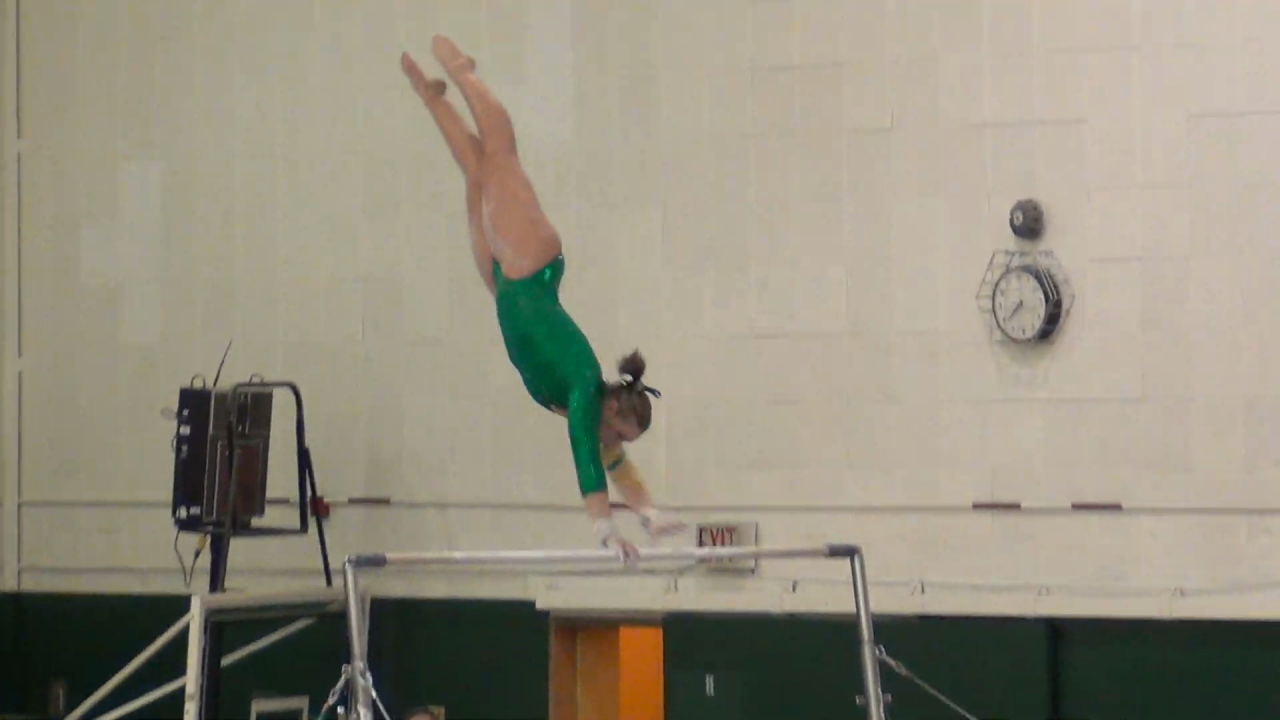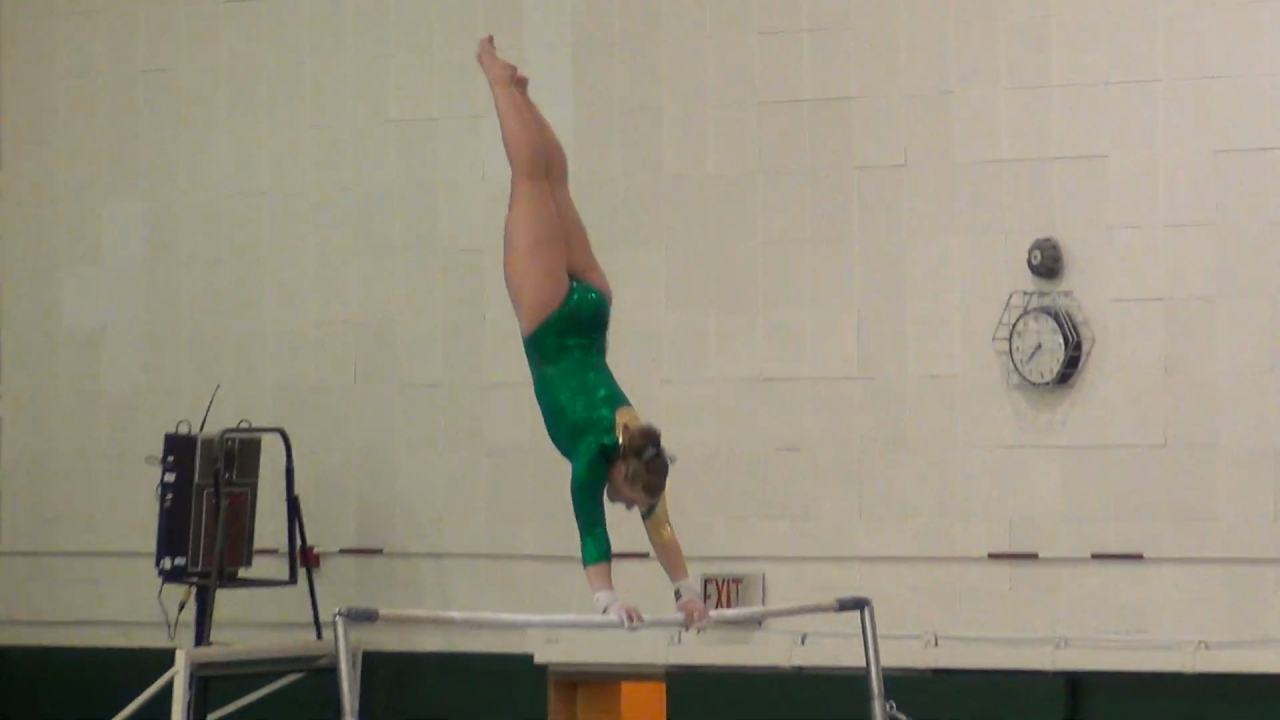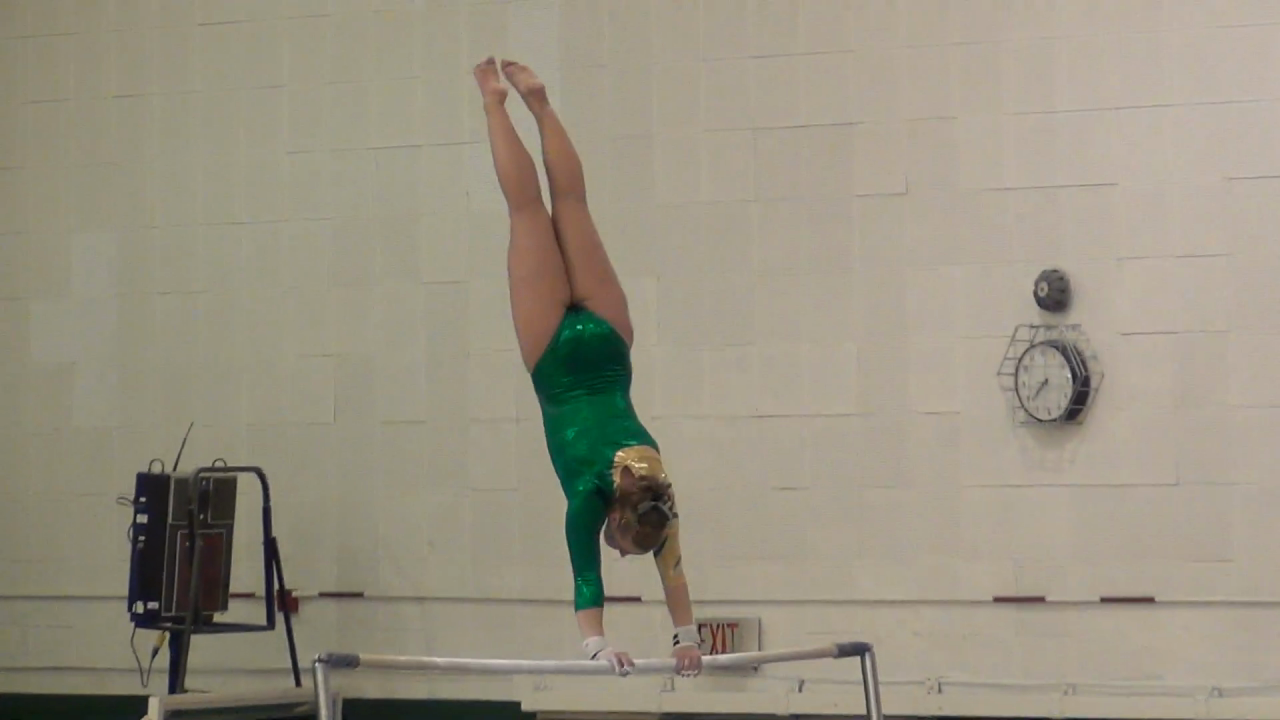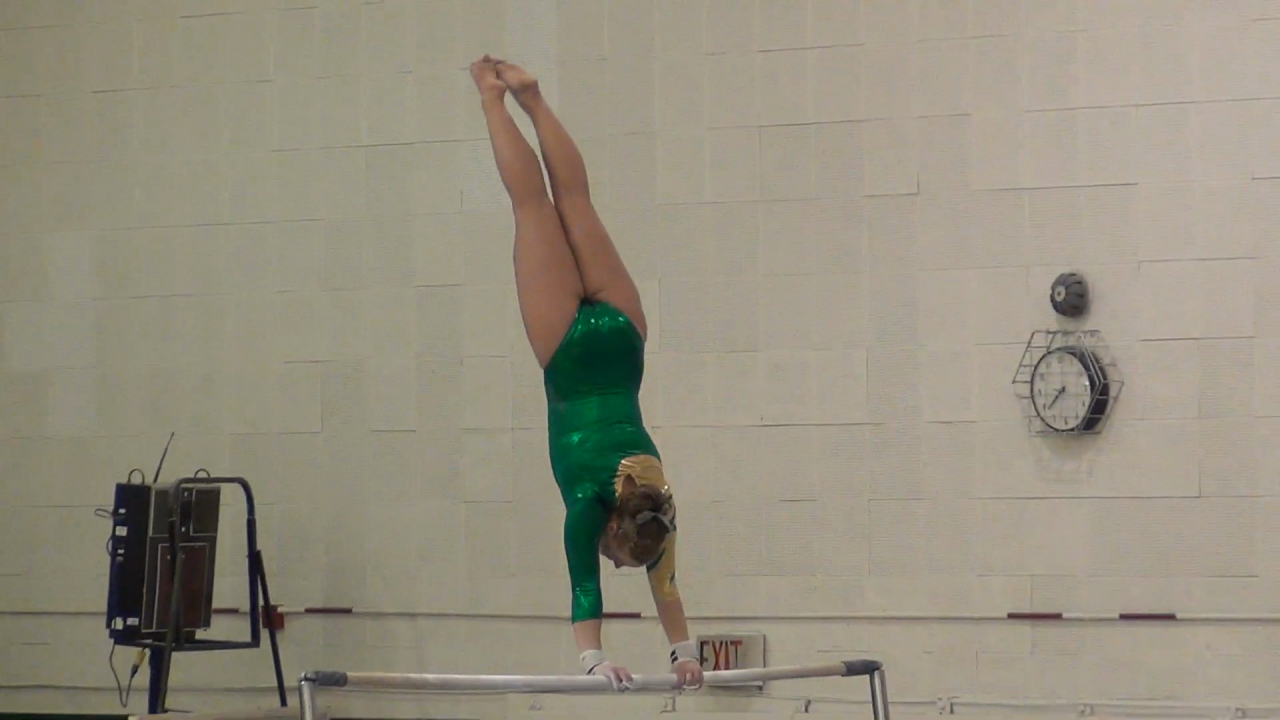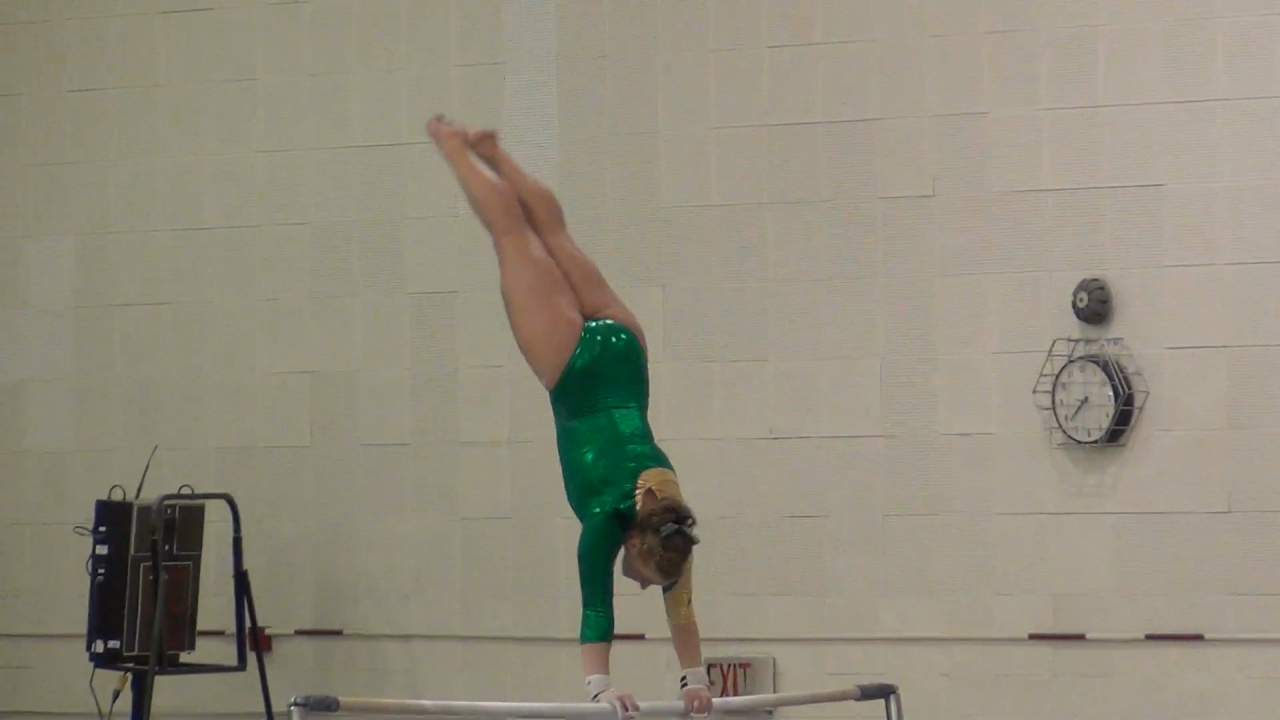
dt=0.2s
person 1, frame 1
right shoulder: (585, 391)
left elbow: (616, 465)
right elbow: (590, 469)
left wrist: (650, 514)
right wrist: (608, 530)
left hip: (525, 278)
right hip: (525, 274)
right ankle: (457, 69)
person 1, frame 2
left shoulder: (638, 457)
right shoulder: (596, 452)
left elbow: (661, 527)
right elbow: (591, 534)
left wrist: (688, 592)
right wrist: (609, 601)
left hip: (580, 313)
right hip: (555, 328)
left knee: (549, 180)
right knee: (534, 179)
right ankle: (501, 80)
person 1, frame 3
left shoulder: (650, 495)
right shoulder: (590, 491)
left elbow: (672, 568)
right elbow: (585, 575)
left wrist: (686, 638)
right wrist: (598, 645)
left hip: (603, 343)
right hip: (562, 355)
left knee: (569, 203)
right knee: (529, 207)
left ankle: (536, 98)
right ankle: (496, 98)
person 1, frame 4
left shoulder: (651, 504)
right shoulder: (590, 500)
left elbow: (665, 584)
right elbow: (584, 586)
left wrist: (684, 654)
right wrist: (594, 660)
left hip: (616, 338)
right hip: (576, 348)
left knee: (572, 200)
right knee: (535, 201)
right ankle: (493, 94)
person 1, frame 5
left shoulder: (667, 523)
right shoulder: (609, 516)
left elbow: (680, 605)
right elbow: (596, 609)
left hip: (619, 347)
right hip: (580, 368)
left knee: (550, 232)
right knee: (514, 231)
left ankle: (487, 150)
right ankle: (455, 146)
